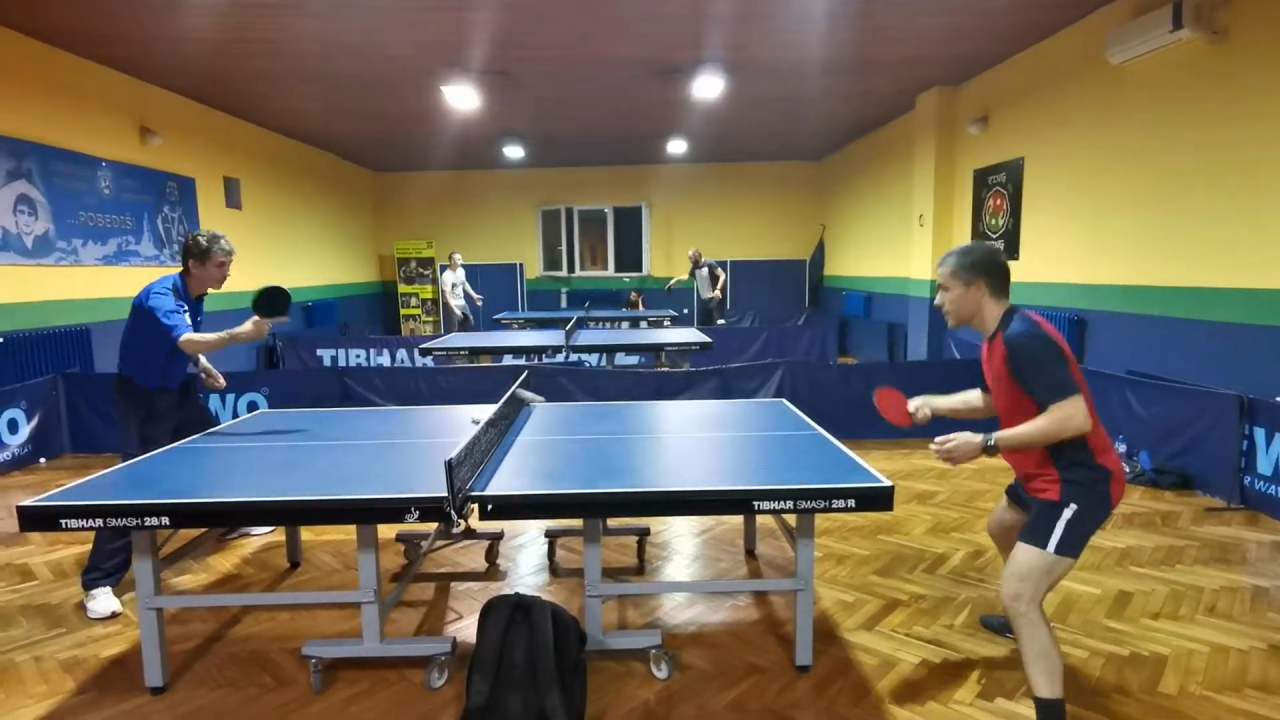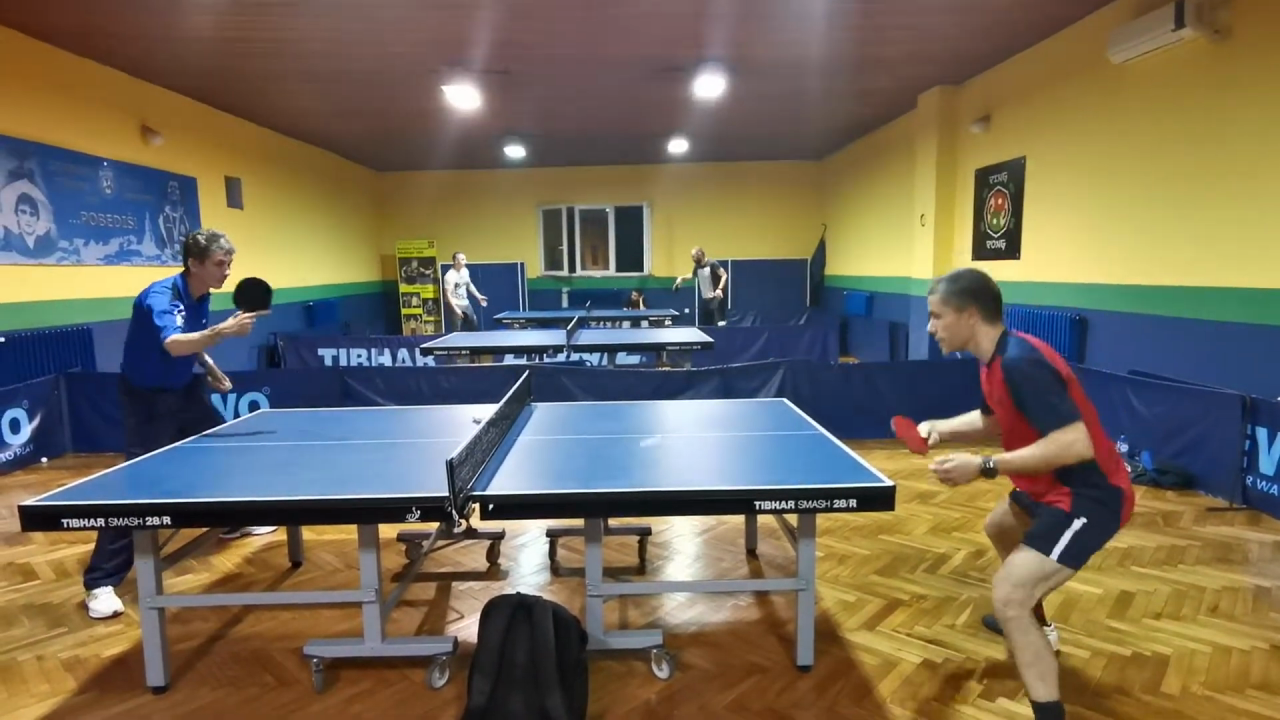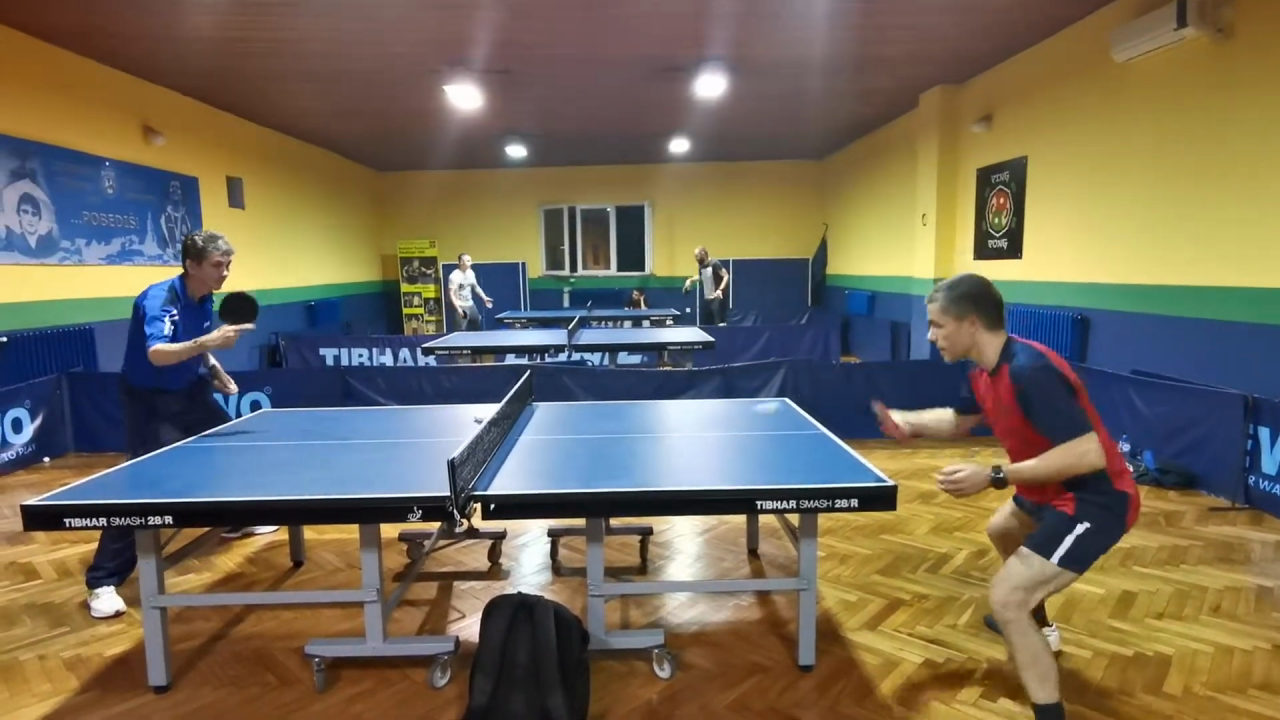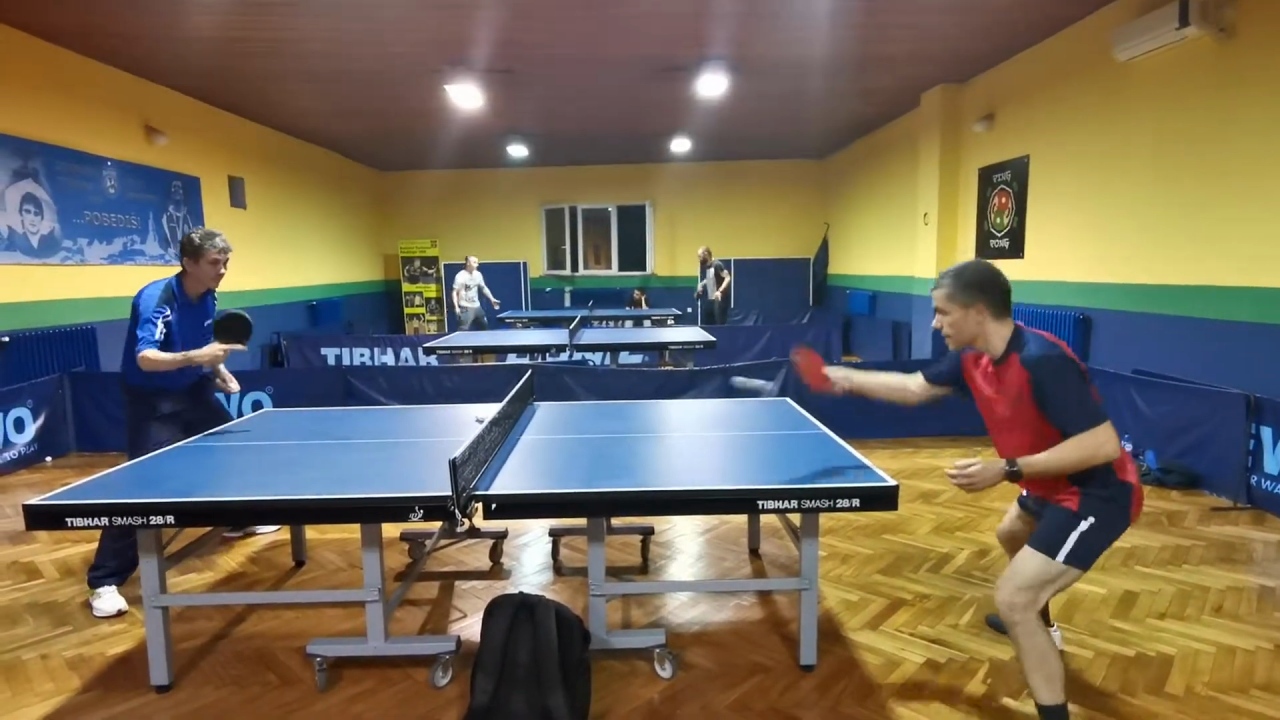
dt=0.1s
person 1, frame 1
left shoulder: (1025, 337)
right shoulder: (996, 339)
left elbow: (1074, 418)
right elbow: (989, 400)
left wrist: (985, 444)
right wrist: (932, 403)
left hip: (1078, 483)
right hip: (1045, 474)
left knee: (1017, 594)
right knee: (1001, 528)
right ankle: (1025, 624)
person 1, frame 2
left shoulder: (1023, 364)
right shoulder: (992, 364)
left elbow: (1079, 444)
right elbow: (989, 419)
left wrist: (985, 466)
right wrist: (938, 427)
left hip: (1089, 498)
right hip: (1052, 487)
left knee: (1007, 596)
right knee: (999, 528)
right ankle: (1033, 626)
person 1, frame 3
left shoulder: (1030, 370)
right shoulder: (985, 371)
left elbow: (1087, 454)
right elbow: (958, 419)
left wrist: (993, 476)
right wrist: (909, 420)
left hip: (1095, 503)
right hip: (1055, 493)
left knee: (1004, 598)
right knee: (1001, 532)
right ankle: (1039, 629)
person 1, frame 4
left shoulder: (1042, 361)
right shoulder: (972, 358)
left elbow: (1104, 444)
right elbow: (916, 388)
left wrist: (1007, 470)
right wrist: (849, 380)
left hip: (1096, 497)
right hip: (1054, 489)
left knee: (1013, 598)
right knee: (1012, 537)
right ankle: (1035, 629)
person 2, frame 1
left shoulder: (194, 293)
right shoulder: (161, 296)
right elbow: (187, 341)
left wrist: (203, 366)
right wrist: (237, 335)
left hip: (178, 388)
right hip: (143, 395)
right ankle: (99, 583)
person 2, frame 2
left shoulder: (201, 297)
right shoulder: (161, 297)
right elbow: (174, 346)
left wrist: (210, 367)
right wrist: (222, 331)
left hip: (185, 391)
right hip: (148, 396)
right ankle: (100, 583)
person 2, frame 3
left shoulder: (205, 299)
right shoulder: (158, 300)
right elbow: (157, 353)
left wrist: (215, 369)
right wrist: (207, 342)
left hip: (190, 392)
right hip: (150, 398)
right ankle: (103, 582)
person 2, frame 4
left shoulder: (208, 298)
right shoulder: (154, 299)
right elbow: (144, 358)
left wrist: (218, 368)
right wrist: (194, 357)
left hip: (194, 391)
right hip: (153, 399)
right ankle: (104, 581)
